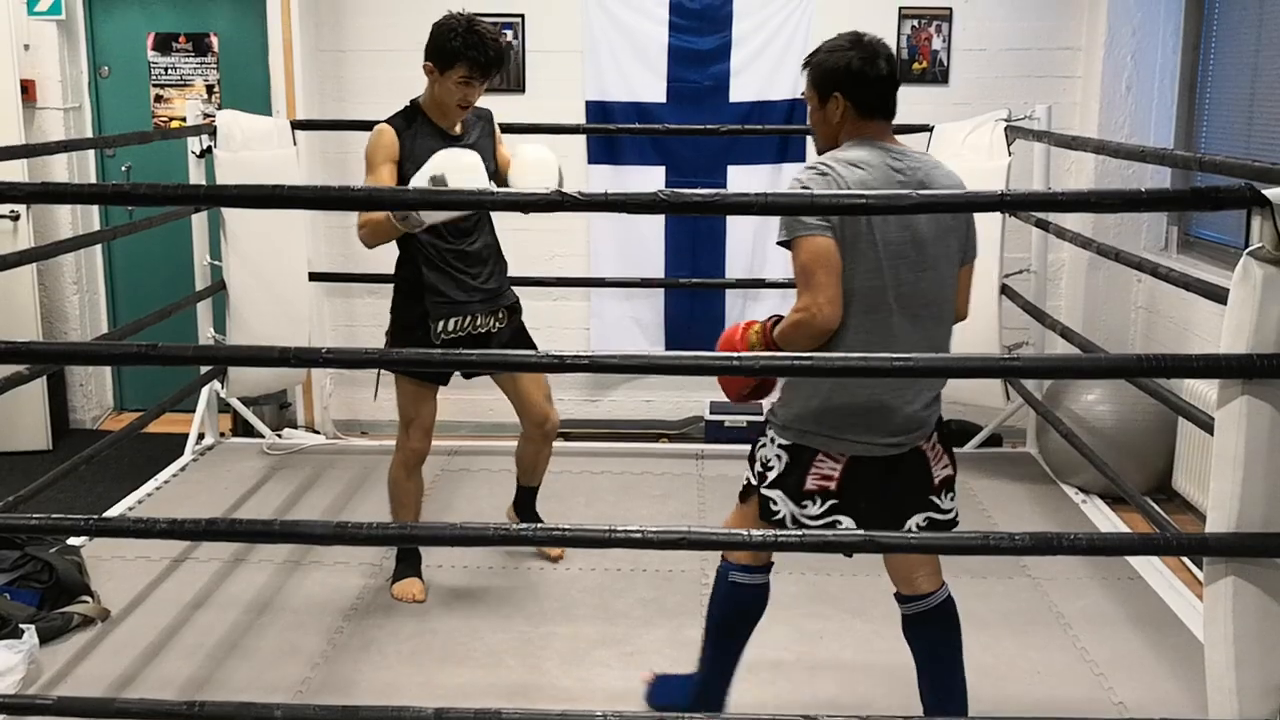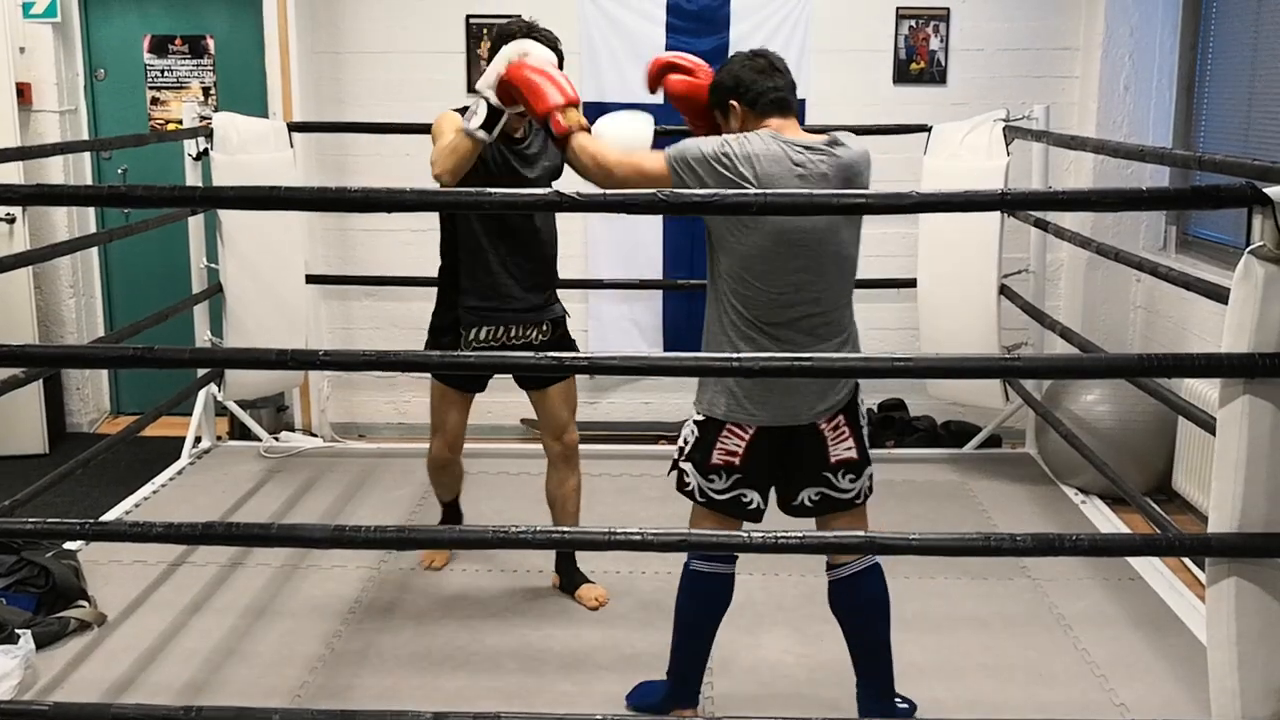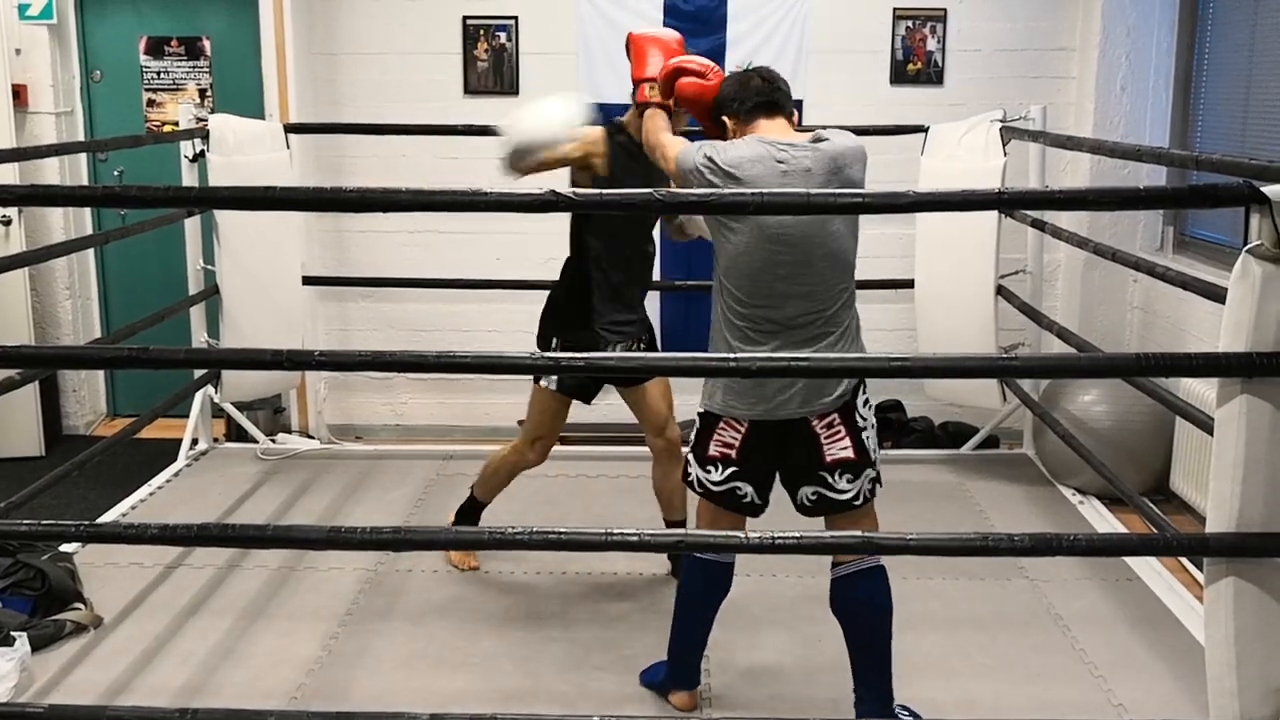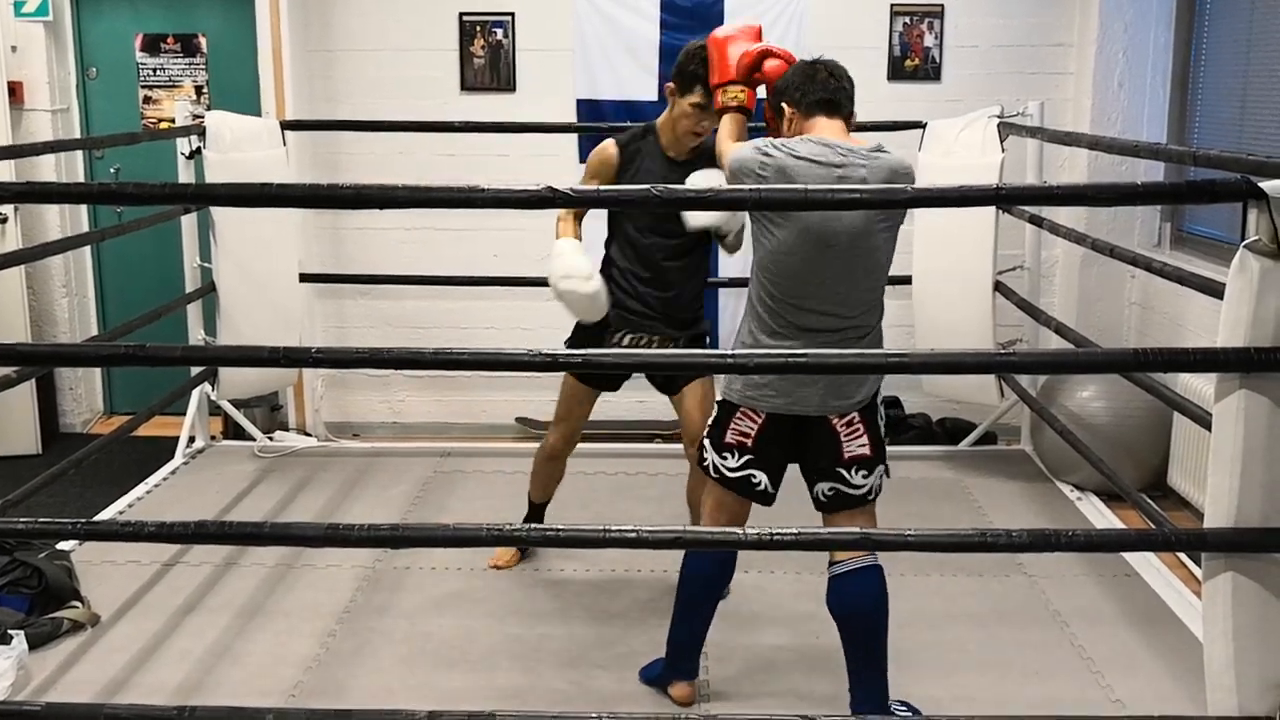
dt=0.7s
person 1, frame 1
left shoulder: (821, 181)
right shoulder: (947, 185)
left elbow: (819, 314)
right elbow: (956, 307)
left wrist: (765, 342)
left hip: (822, 424)
right hip: (913, 422)
left knee: (748, 547)
right knee: (919, 578)
person 1, frame 2
left shoulder: (723, 160)
right shoulder: (852, 161)
left elbow: (611, 169)
left wrist: (562, 119)
right wrist: (710, 97)
left hip: (740, 402)
right hip: (829, 396)
left knee: (713, 545)
right knee: (850, 546)
person 1, frame 3
left shoulder: (717, 167)
right shoulder: (847, 155)
left elbow: (662, 149)
left wrist: (652, 95)
right wrist: (715, 94)
left hip: (741, 398)
right hip: (831, 394)
left knee: (713, 536)
right knee: (855, 544)
person 1, frame 4
left shoulder: (767, 165)
right shoulder: (895, 174)
left elbow: (727, 147)
left wrist: (732, 97)
right wrist: (787, 81)
left hip: (760, 389)
right hip: (848, 393)
left knee: (718, 525)
right knee: (853, 545)
person 2, frame 1
left shoulder: (483, 125)
right shoulder: (391, 136)
left elbow: (512, 186)
right elbow: (369, 232)
right wrist: (417, 202)
left hip: (492, 300)
right hip: (425, 310)
left knee: (544, 420)
right knee: (414, 443)
left ankle: (524, 511)
right ankle: (408, 558)
person 2, frame 2
left shoulder: (550, 130)
right shoulder: (454, 123)
right elbow: (445, 172)
right wrist: (492, 104)
left hip: (538, 313)
right hip: (466, 315)
left knee: (563, 443)
right knee: (445, 447)
left ankle: (566, 565)
right ankle: (451, 518)
person 2, frame 3
left shoulder: (656, 157)
right shoulder: (600, 147)
right elbow: (522, 164)
right wrist: (527, 149)
left hip: (628, 323)
right hip: (576, 324)
left knee: (668, 439)
right knee: (533, 448)
left ankle: (681, 552)
right ankle: (464, 520)
person 2, frame 4
left shoulder: (718, 164)
right shoulder: (617, 152)
left elbow: (734, 244)
right elbow: (570, 209)
left wrist: (729, 221)
right wrist: (568, 253)
left hip: (681, 330)
right hip: (612, 320)
left knee: (704, 448)
right knee: (559, 441)
right ankle: (529, 530)
